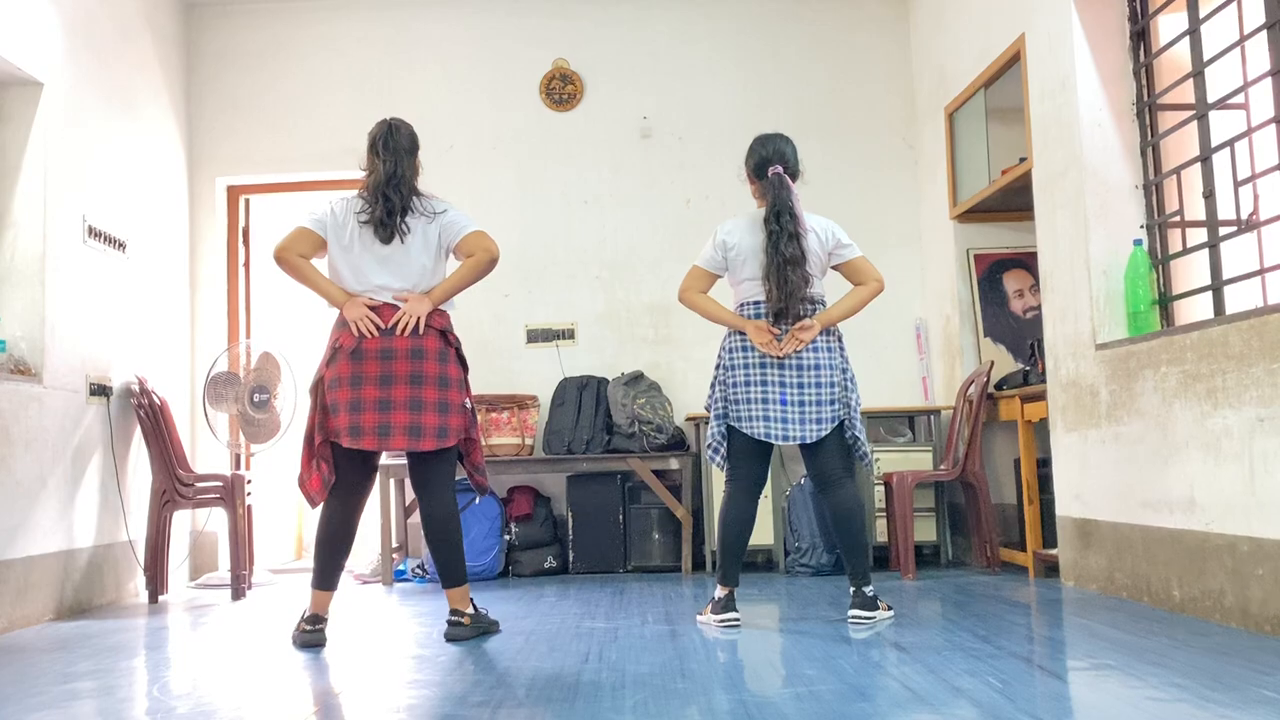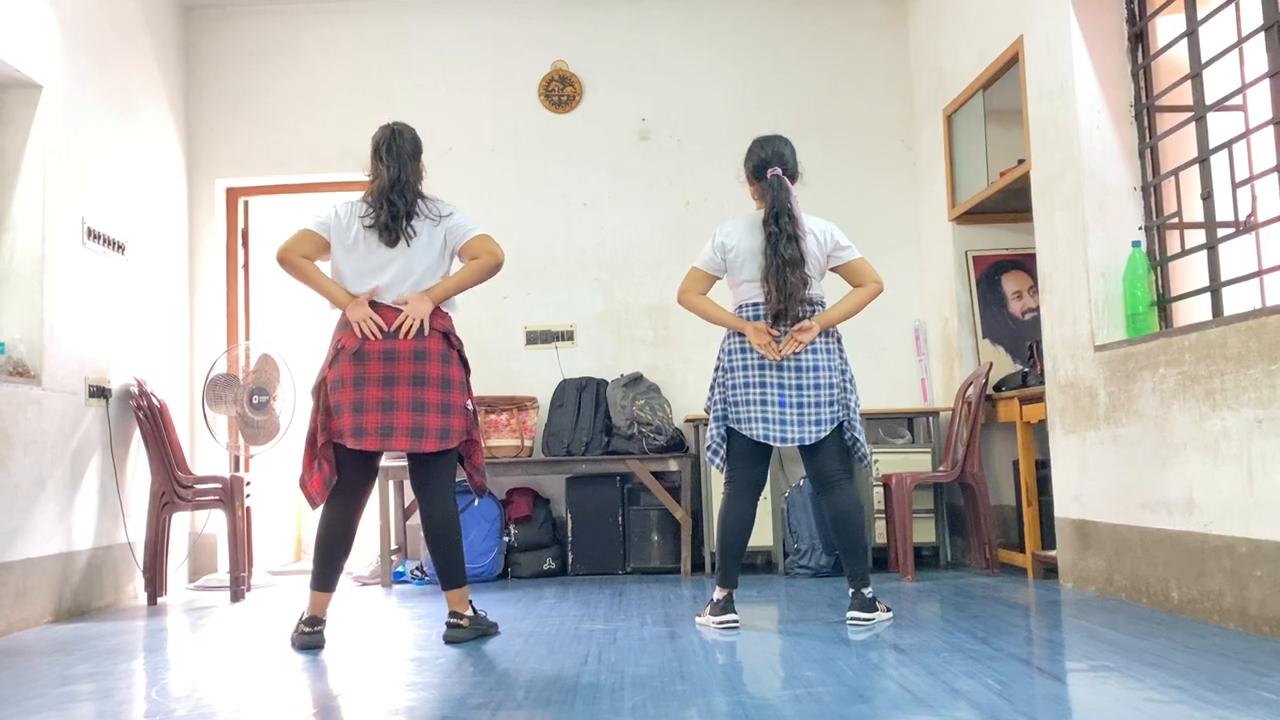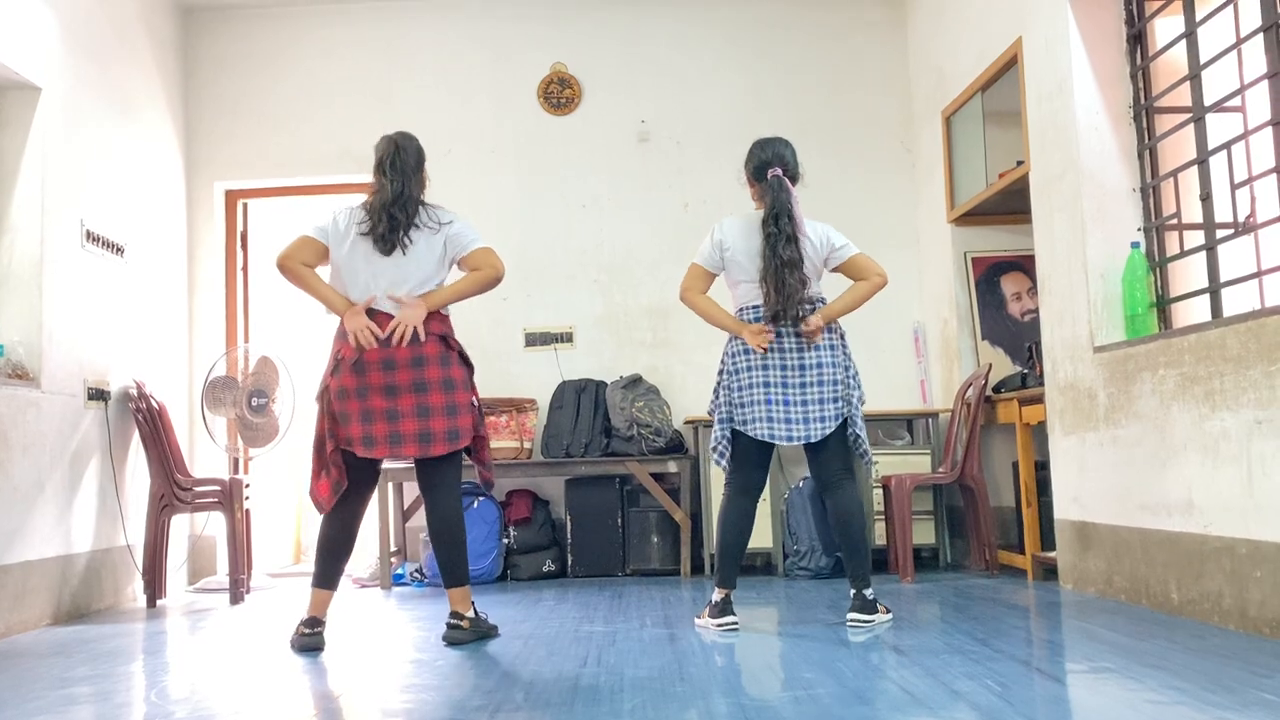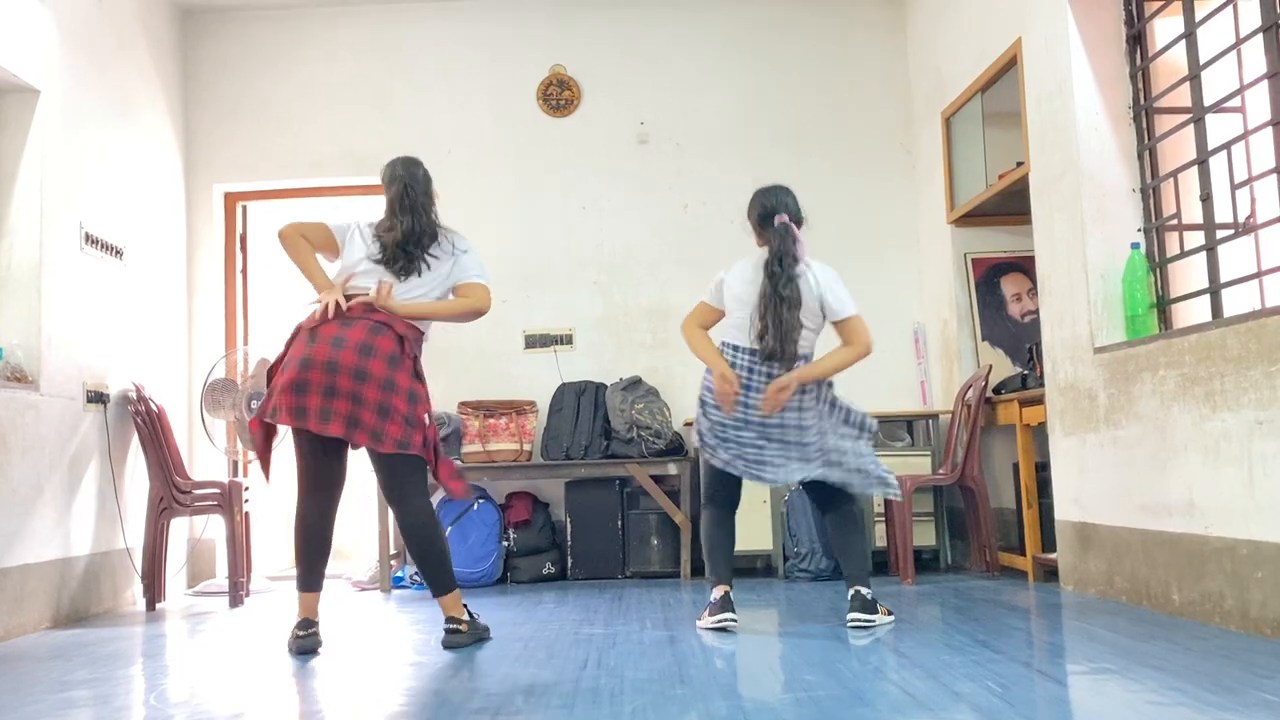
dt=0.3s
person 1, frame 1
left shoulder: (339, 213)
right shoulder: (438, 214)
left elbow: (286, 253)
right elbow: (486, 253)
left wrist: (343, 299)
right wrist: (432, 298)
left hip: (358, 354)
right hip: (423, 353)
left knee: (344, 489)
right knee: (435, 488)
left ankle: (315, 617)
right ankle: (461, 610)
person 1, frame 2
left shoulder: (343, 216)
right shoulder: (443, 217)
left elbow: (288, 254)
right elbow: (492, 256)
left wrist: (346, 300)
right wrist: (432, 296)
left hip: (361, 353)
right hip: (425, 355)
left knee: (345, 491)
right knee: (435, 491)
left ankle: (313, 618)
right ankle: (460, 613)
person 1, frame 3
left shoulder: (345, 222)
right shoulder: (445, 224)
left elbow: (289, 261)
right elbow: (491, 270)
left wrist: (344, 307)
right wrist: (427, 302)
left hip: (360, 363)
right hip: (427, 361)
left knee: (348, 493)
right knee: (441, 491)
left ankle: (313, 619)
right ankle: (462, 614)
person 1, frame 4
left shoulder: (360, 234)
right shoulder: (455, 250)
left elbow: (291, 233)
right elbow: (477, 304)
left wrist: (325, 286)
right wrist: (403, 308)
left hip: (318, 351)
right hip: (384, 358)
left knee: (316, 493)
right knee: (409, 496)
left ankle: (306, 621)
right ankle: (458, 617)
person 2, frame 1
left shoulder: (731, 232)
right shoulder: (822, 230)
left elbow: (690, 292)
right elbow: (872, 282)
left wrist: (746, 326)
right wrist: (818, 324)
left hip: (749, 363)
right hip: (815, 360)
left knee: (743, 483)
right knee: (836, 479)
left ankle: (725, 596)
right ankle: (863, 593)
person 2, frame 2
left shoulder: (730, 234)
right shoulder: (821, 231)
left elbow: (688, 294)
right elbow: (872, 284)
left wrist: (746, 327)
right wrist: (818, 325)
left hip: (749, 364)
right hip: (815, 361)
left knee: (742, 486)
right knee: (836, 482)
left ankle: (723, 598)
right ankle: (862, 595)
person 2, frame 3
left shoulder: (727, 232)
right shoulder: (818, 233)
left elbow: (689, 292)
right elbow: (875, 278)
left wrist: (742, 329)
right wrist: (823, 317)
left hip: (753, 366)
right hip: (815, 360)
left knee: (742, 487)
right knee: (838, 482)
left ankle: (721, 600)
right ankle: (862, 597)
person 2, frame 4
left shoulder: (736, 274)
right shoulder: (820, 277)
left elbow: (692, 328)
right elbow: (859, 346)
left wrist: (718, 368)
right wrist: (799, 378)
left hip: (731, 399)
right hip: (792, 403)
left knee: (718, 501)
right knee: (838, 497)
left ankle: (720, 598)
right ankle: (860, 596)
